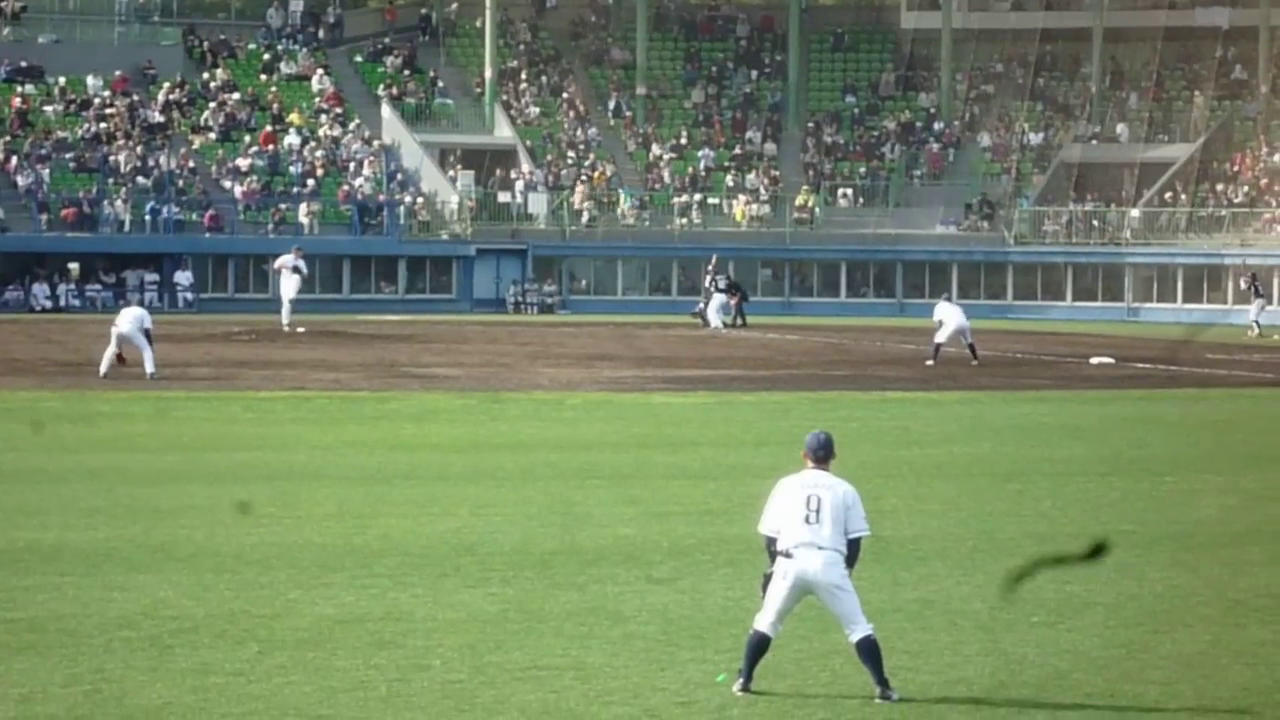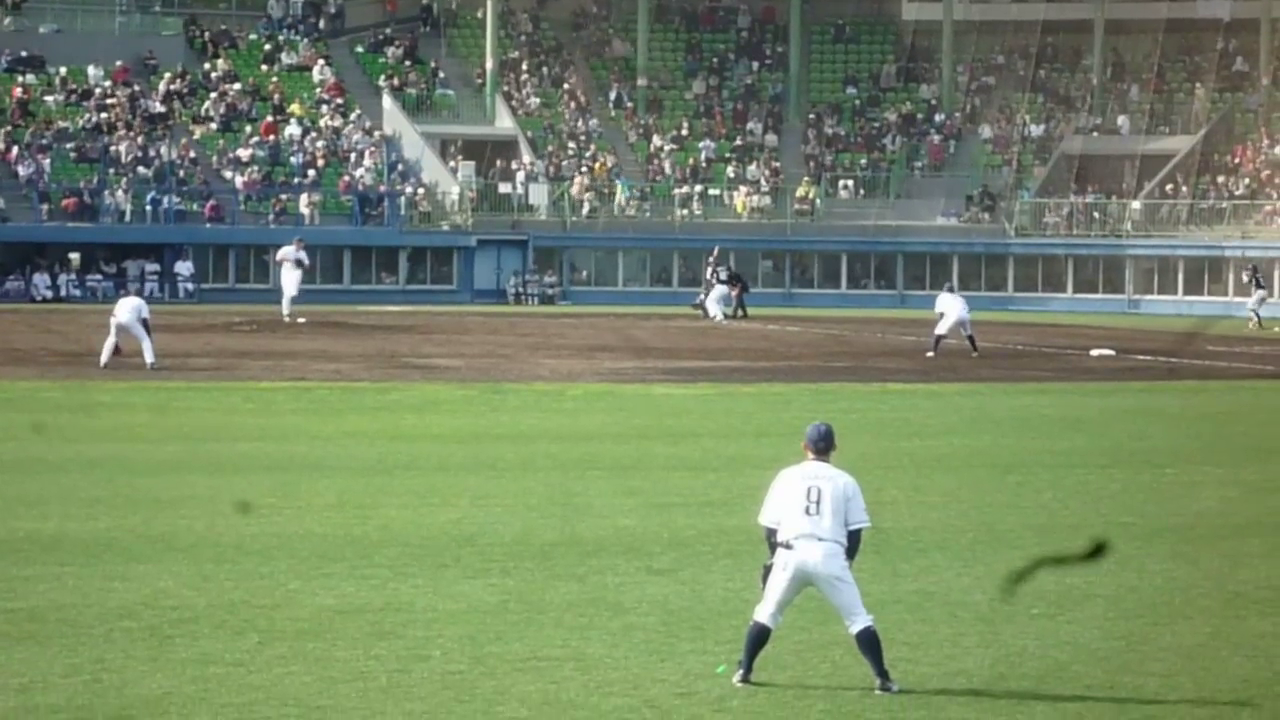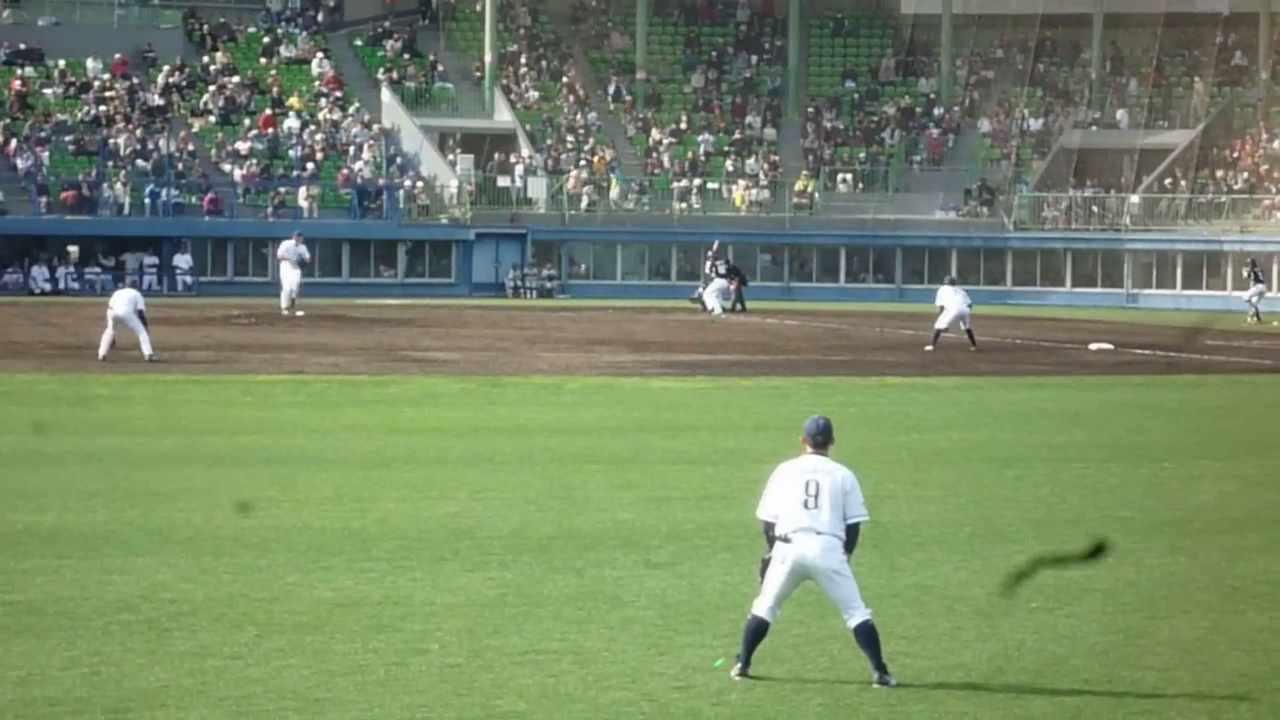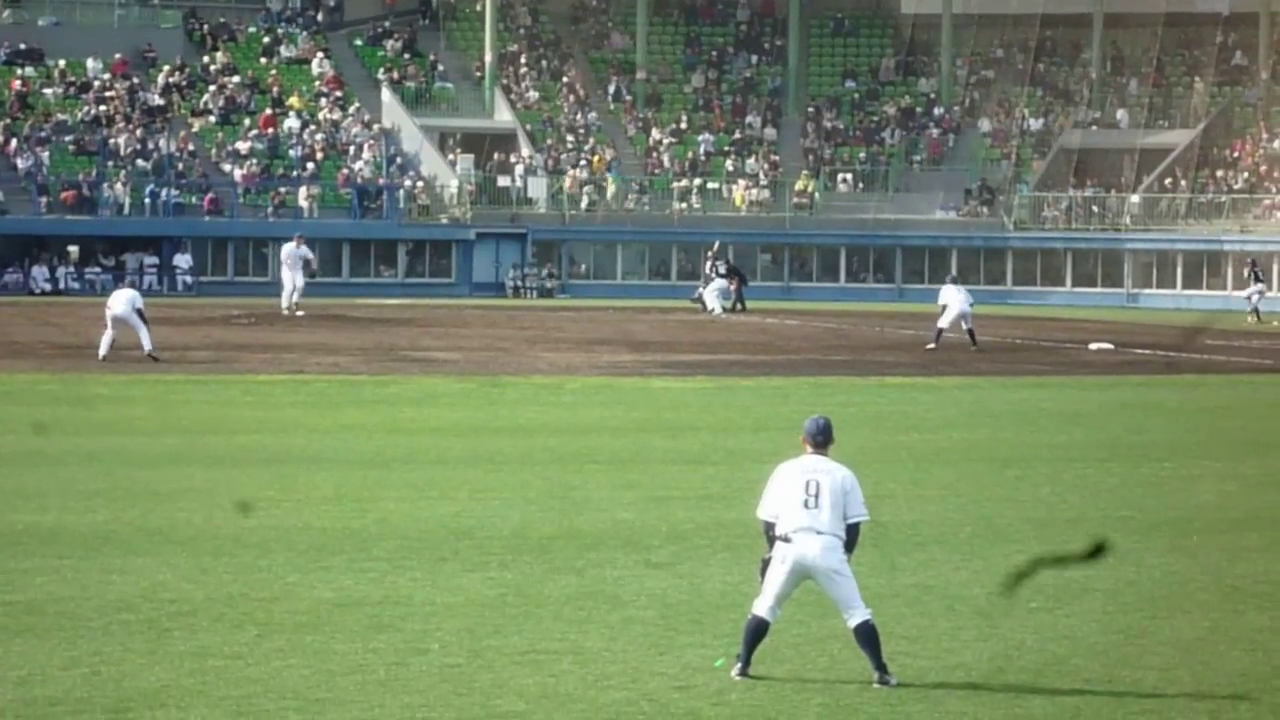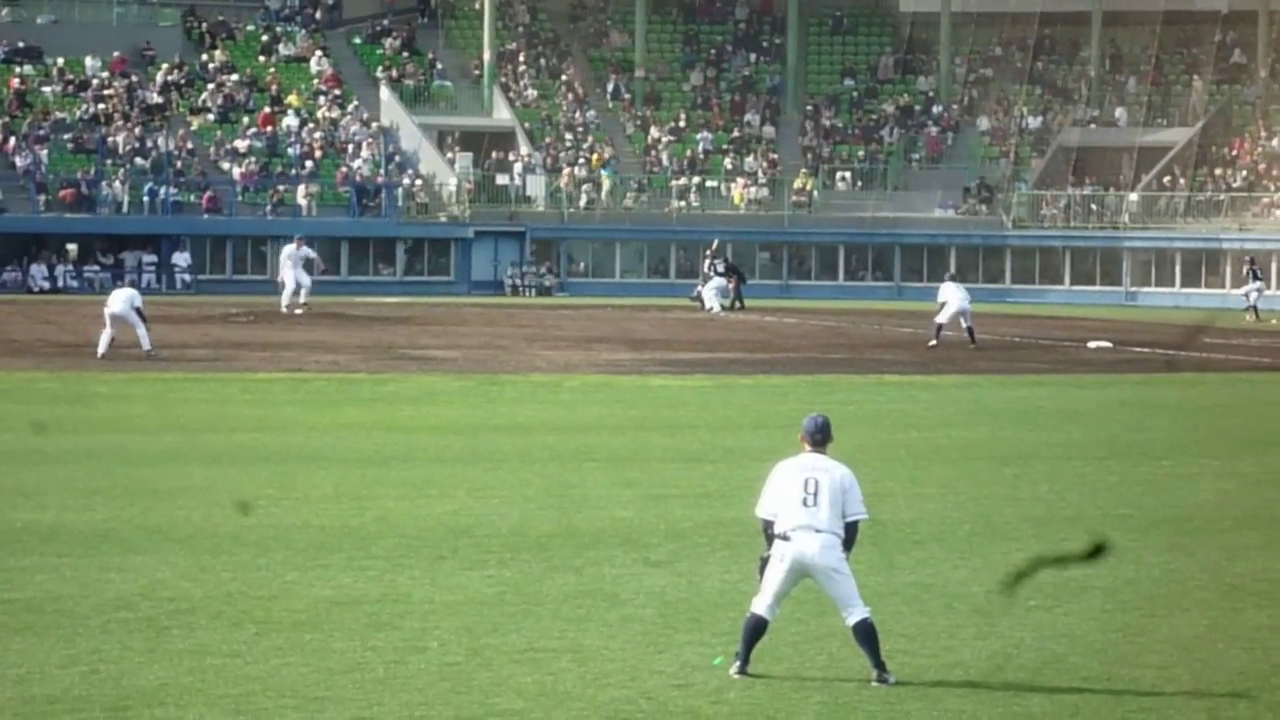
dt=0.1s
person 1, frame 1
left shoulder: (786, 485)
right shoulder: (845, 489)
left elbow: (770, 535)
right elbow: (855, 539)
left wrist: (775, 566)
right wrist: (846, 570)
left hip: (791, 563)
right hip: (829, 565)
left knee: (766, 623)
right knee: (858, 627)
left ankle: (744, 680)
right ankle: (882, 687)
person 1, frame 2
left shoulder: (786, 476)
right shoulder: (844, 481)
left elbow: (770, 526)
right elbow: (855, 530)
left wrist: (775, 557)
right wrist: (847, 561)
left hip: (791, 554)
right hip: (829, 556)
left knee: (766, 614)
right knee: (858, 619)
left ankle: (744, 671)
right ankle: (882, 678)
person 1, frame 3
left shoulder: (785, 470)
right shoulder: (843, 474)
left elbow: (768, 520)
right elbow: (853, 524)
left wrist: (773, 551)
right wrist: (845, 554)
left hip: (789, 548)
right hip: (828, 550)
left knee: (764, 607)
right knee: (856, 612)
left ankle: (742, 665)
right ankle: (880, 672)
person 1, frame 4
left shoulder: (785, 470)
right shoulder: (843, 474)
left elbow: (768, 519)
right elbow: (853, 523)
left wrist: (774, 551)
right wrist: (845, 554)
left hip: (790, 548)
right hip: (828, 550)
left knee: (765, 607)
right knee: (856, 612)
left ankle: (742, 664)
right ankle: (880, 671)
person 1, frame 5
left shoulder: (784, 468)
right shoulder: (842, 473)
left elbow: (767, 518)
right elbow: (852, 522)
left wrist: (772, 549)
right wrist: (843, 552)
left hip: (788, 546)
right hip: (827, 548)
left knee: (764, 605)
right knee: (855, 610)
left ankle: (741, 663)
right ankle: (879, 670)
